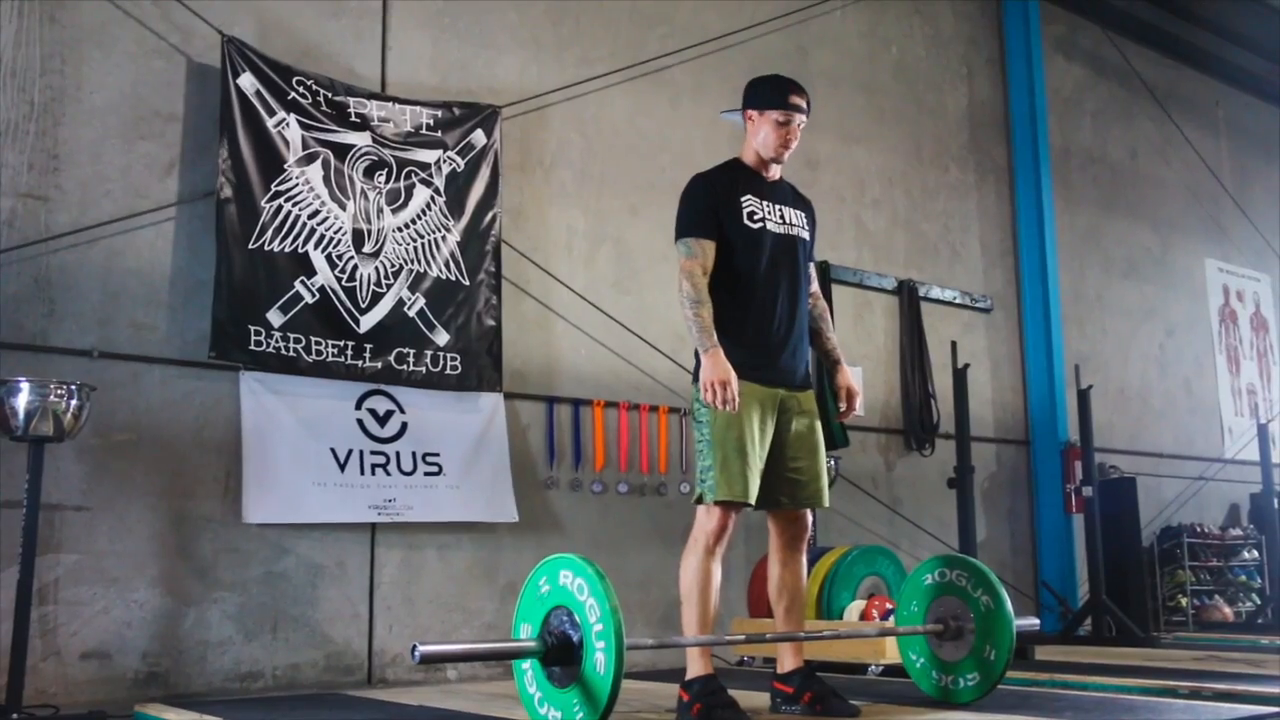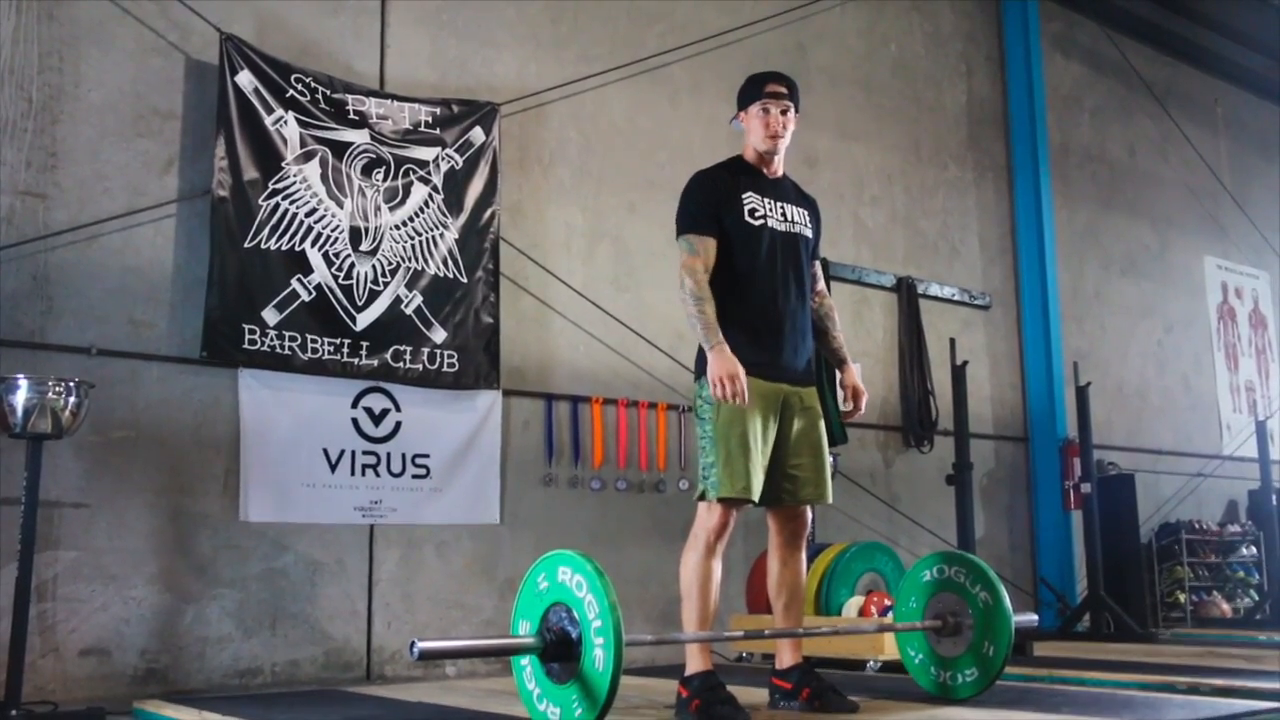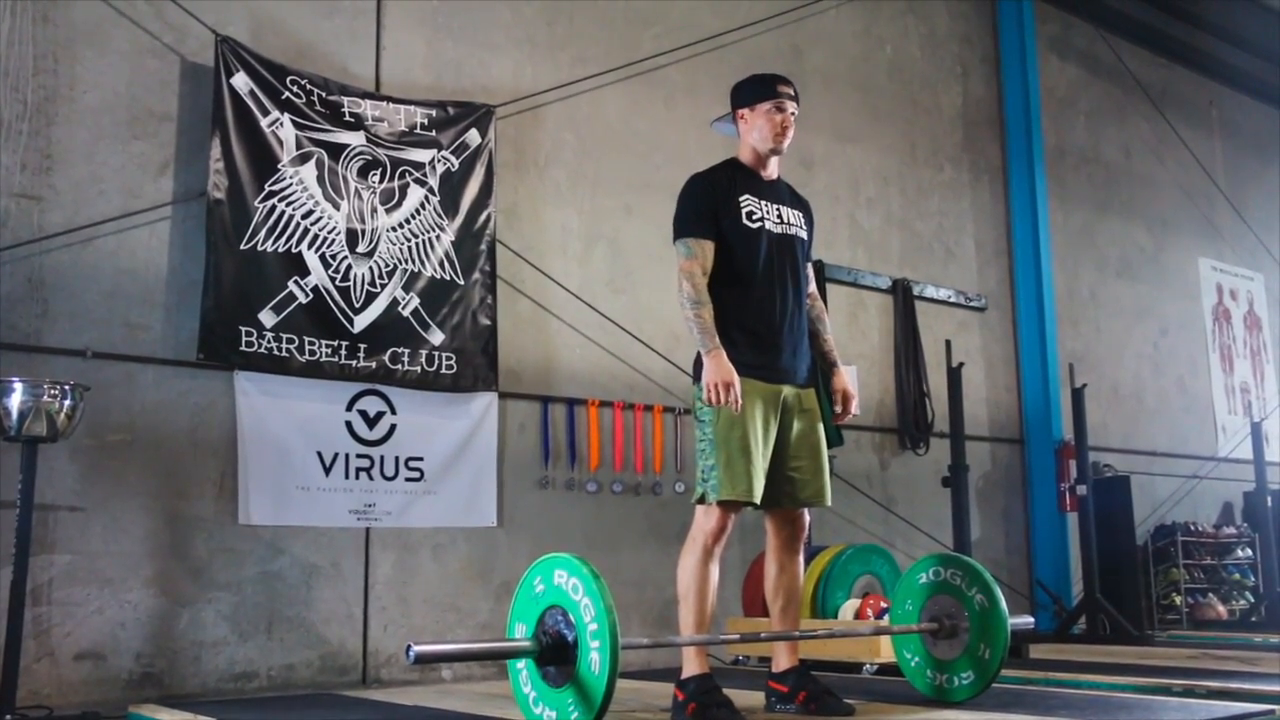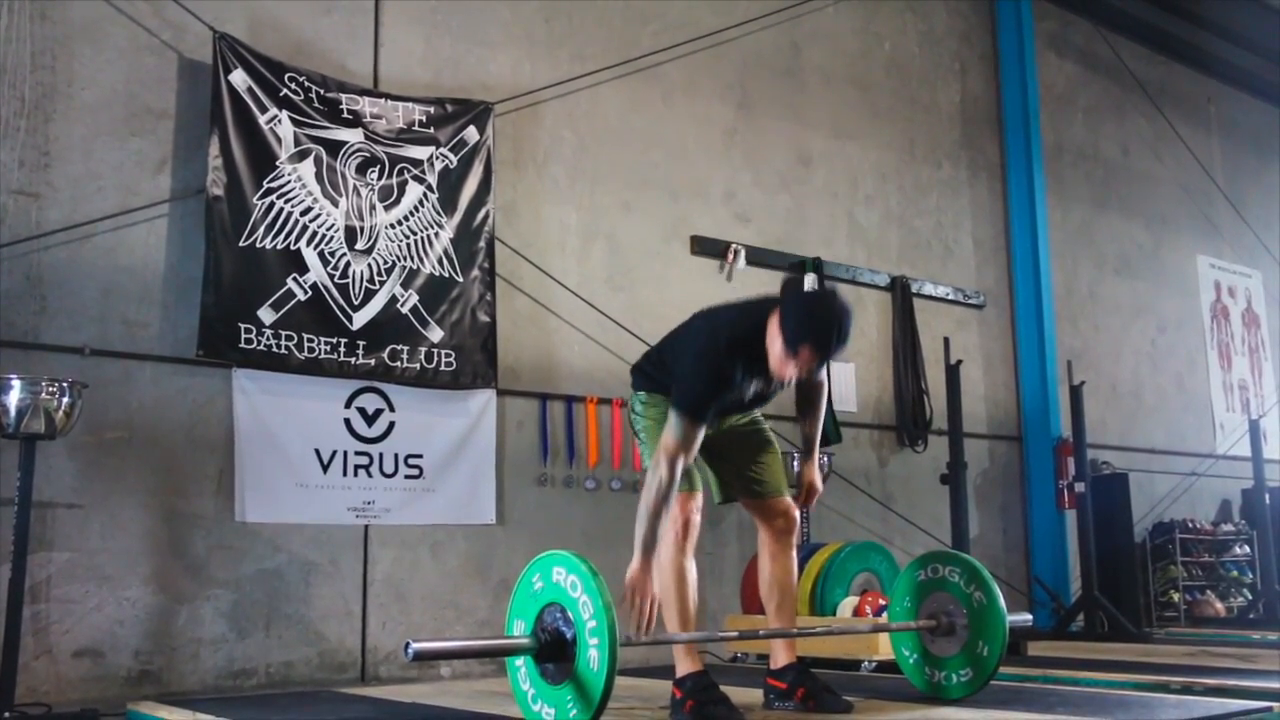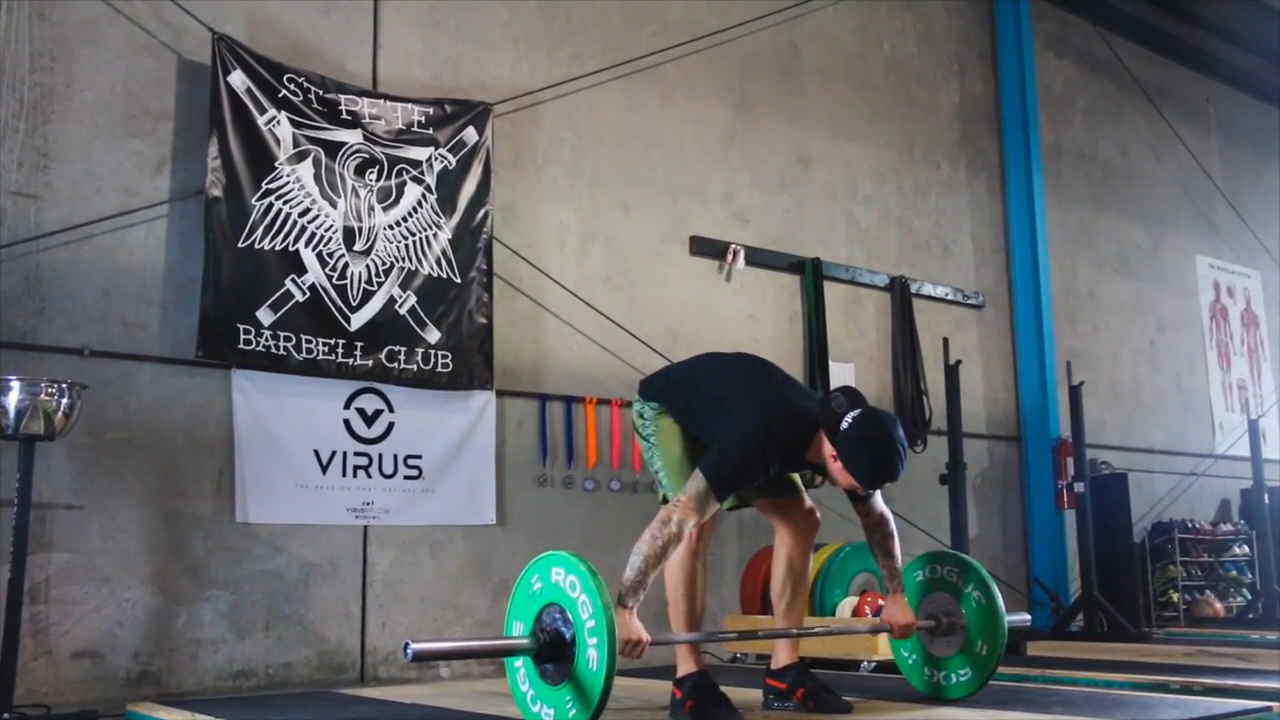
dt=1s
person 1, frame 1
left shoulder: (799, 205)
right shoulder: (711, 189)
right elbow: (692, 278)
left wrist: (836, 364)
right wrist: (711, 353)
left hip: (793, 383)
right hip: (735, 378)
left knee: (794, 524)
right knee: (717, 516)
person 1, frame 2
left shoulder: (804, 204)
right shoulder: (713, 185)
right elbow: (693, 277)
left wrist: (844, 363)
right wrist: (717, 351)
left hip: (796, 381)
right hip: (737, 375)
left knee: (793, 520)
right knee: (718, 512)
person 1, frame 3
left shoulder: (797, 204)
right shoulder: (710, 188)
right elbow: (692, 279)
left wrist: (833, 367)
right wrist: (714, 354)
left hip: (795, 382)
right hip: (737, 376)
left knee: (791, 522)
right knee: (716, 516)
person 1, frame 4
left shoulder: (806, 347)
right shoulder: (717, 348)
left elbow: (814, 387)
right elbow: (670, 460)
left wrist: (810, 459)
right wrist: (642, 562)
left hip: (733, 411)
right hip: (663, 397)
left knee: (783, 518)
right knee: (684, 514)
left ankle: (784, 673)
right ankle: (689, 681)
person 1, frame 5
left shoulder: (846, 437)
right shoulder: (760, 442)
left elbow: (877, 519)
right elbow: (676, 519)
left wrist: (896, 596)
right wrist: (625, 610)
left hip: (729, 406)
right hip: (667, 405)
left knee: (802, 519)
right knee: (697, 523)
left ankle: (784, 673)
right ankle: (690, 680)
